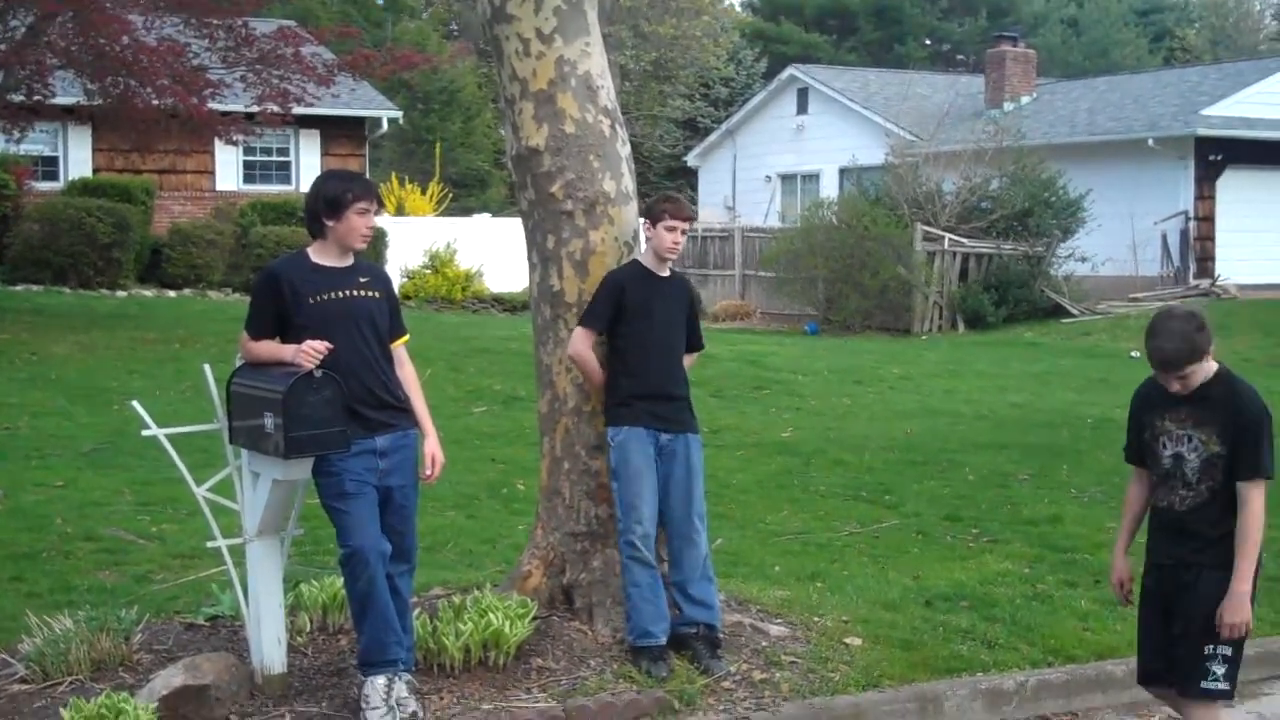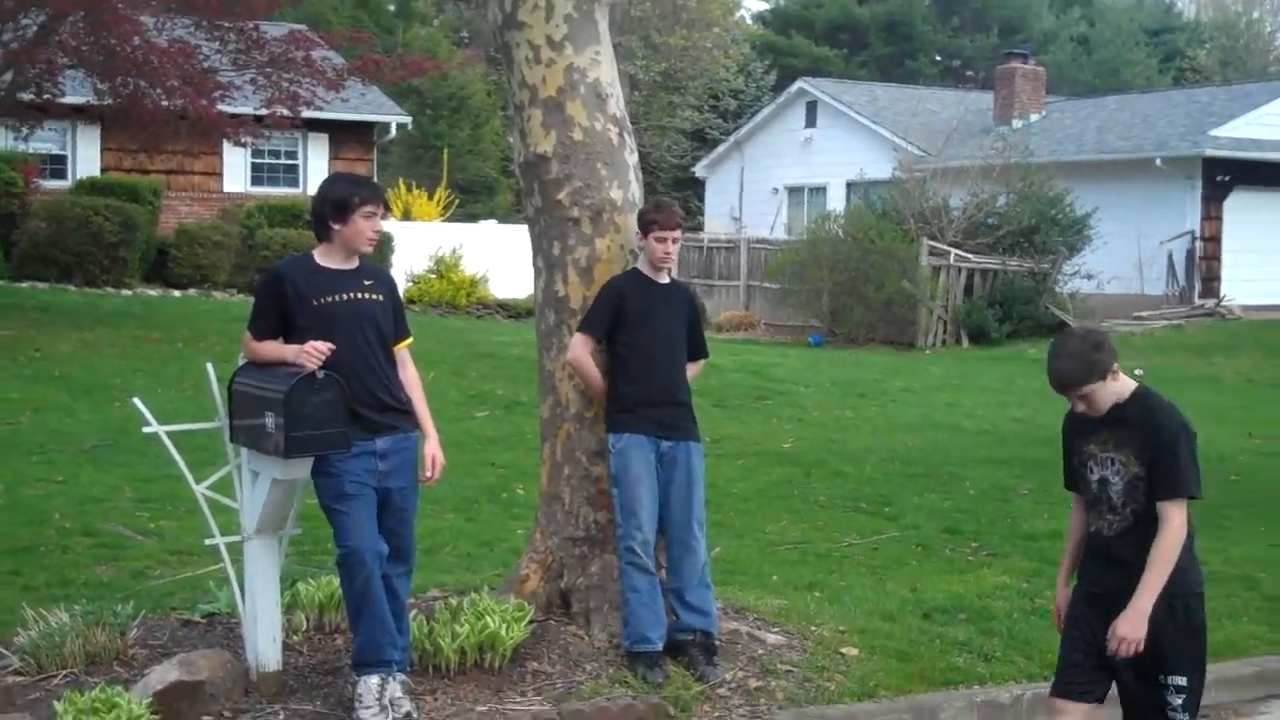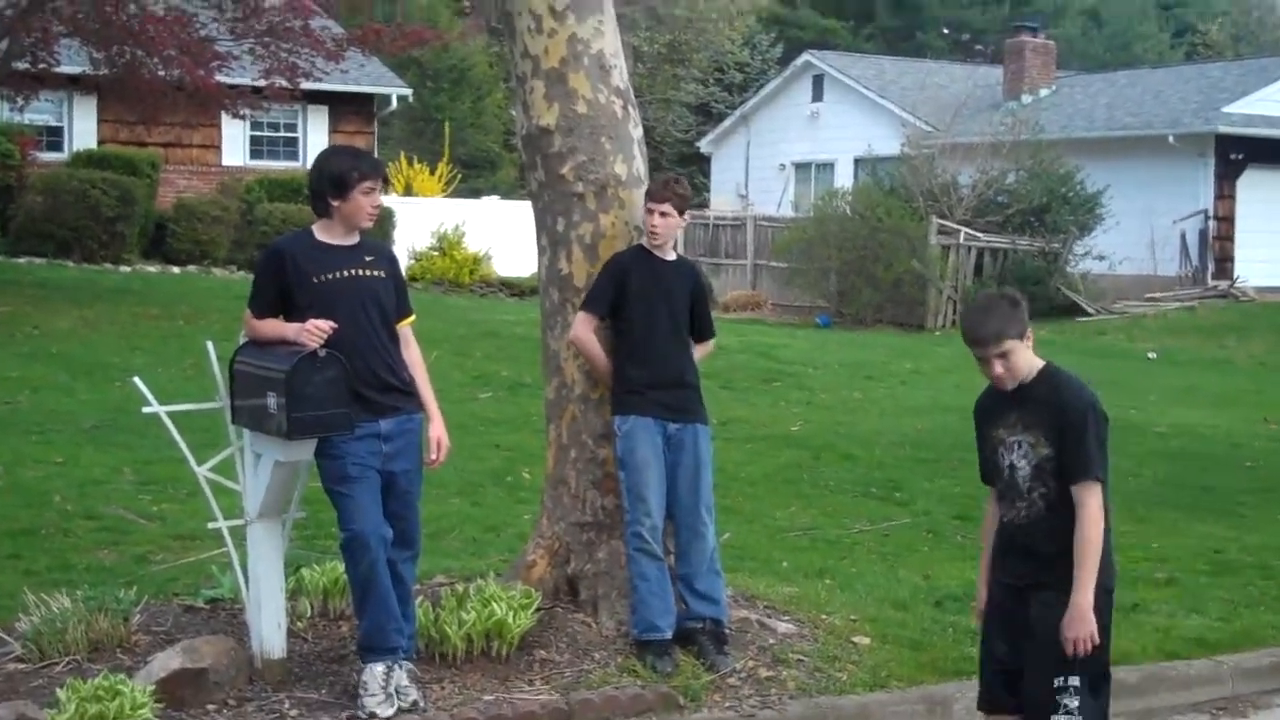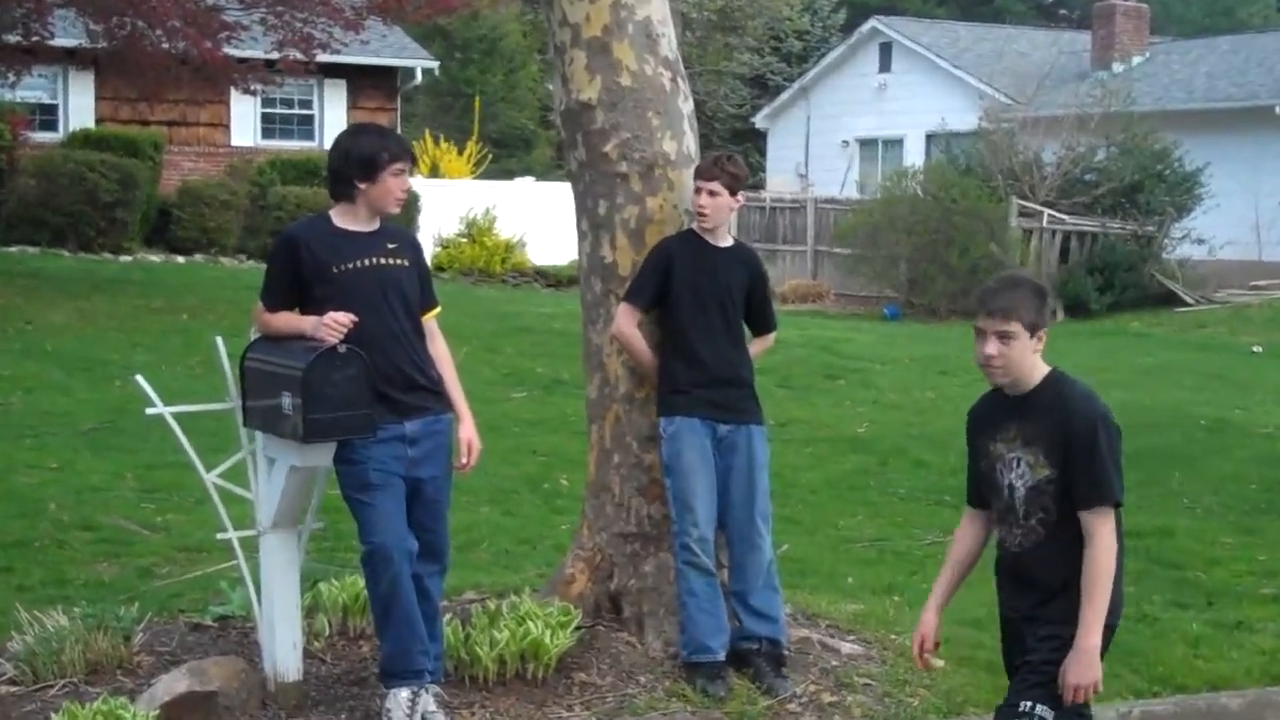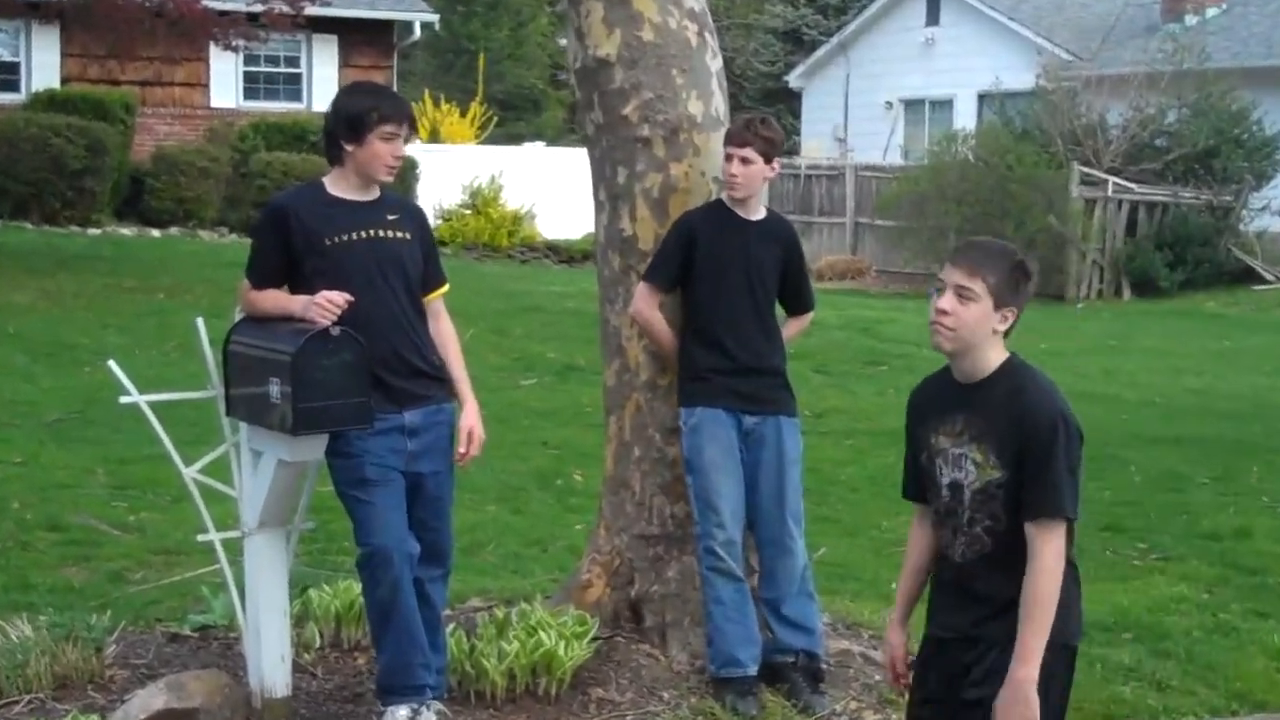
dt=0.3s
person 1, frame 1
left shoulder: (376, 279)
right shoulder: (283, 277)
right elbow: (251, 346)
left wrist: (428, 431)
right wrist: (292, 351)
left hip: (397, 438)
right hip: (340, 445)
left knee: (400, 558)
right knee: (365, 554)
left ankle: (396, 668)
right ankle: (384, 670)
person 1, frame 2
left shoulder: (381, 281)
right shoulder: (288, 278)
right elbow: (254, 346)
left wrist: (429, 434)
right wrist: (294, 351)
left hip: (398, 440)
right hip: (341, 446)
left knee: (396, 559)
right knee: (361, 554)
left ankle: (390, 669)
right ankle: (378, 671)
person 1, frame 3
left shoulder: (382, 257)
right shoulder: (287, 254)
right elbow: (254, 325)
left wrist: (433, 414)
right wrist: (295, 330)
left hip: (401, 421)
right hip: (344, 427)
left knee: (402, 544)
right knee: (366, 539)
left ankle: (396, 656)
right ankle: (383, 658)
person 1, frame 4
left shoulder: (405, 244)
right shoulder: (302, 242)
right elbow: (267, 318)
left wrist: (463, 414)
right wrist: (312, 323)
left hip: (429, 423)
right hip: (365, 430)
left knee: (429, 554)
right knee: (389, 551)
person 1, frame 5
left shoulder: (408, 217)
right shoulder: (292, 212)
left elbow: (435, 314)
right elbow: (253, 297)
left wrist: (467, 402)
right wrist: (303, 304)
left hip: (432, 412)
right hip: (361, 421)
left knee: (431, 556)
right knee: (388, 553)
person 2, frame 1
left shoulder: (683, 289)
right shoulder: (621, 281)
right elbow: (579, 347)
left wrist: (665, 384)
right wrist: (616, 391)
left hip: (680, 424)
right hip: (632, 425)
left knee: (690, 531)
right knee: (639, 533)
person 2, frame 2
left shoulder: (684, 298)
right shoulder: (620, 290)
right elbow: (577, 354)
left wrist: (669, 392)
right wrist: (615, 400)
left hip: (681, 431)
right hip: (632, 432)
left knee: (689, 538)
right knee: (638, 540)
person 2, frame 3
left shoulder: (690, 275)
right shoulder: (623, 266)
right elbow: (581, 332)
left wrist: (676, 373)
right wrist: (620, 380)
left hip: (688, 412)
right hip: (638, 413)
left knee: (697, 522)
right knee: (646, 525)
left ankle: (705, 621)
right ankle: (653, 631)
person 2, frame 4
left shoulder: (747, 261)
right shoulder: (671, 252)
left elbow: (765, 334)
right elbow: (624, 325)
left wrist: (730, 368)
right wrist: (665, 375)
left hip: (742, 413)
right hip: (685, 414)
left knee: (752, 533)
right knee: (696, 536)
left ankle: (761, 642)
right ankle: (704, 652)
person 2, frame 5
left shoulder: (781, 235)
right shoulder: (695, 226)
left elbow: (801, 313)
right elbow: (643, 305)
left wrist: (761, 352)
right wrist: (690, 359)
left hip: (772, 403)
right hip: (709, 403)
left knee: (784, 535)
right knee: (721, 538)
left ankle: (797, 654)
right ankle: (734, 666)
person 3, frame 1
left shoulder: (1244, 406)
right shoulder: (1147, 397)
left elbow: (1252, 502)
left wrist: (1239, 591)
right wrist: (1122, 552)
left hip: (1218, 567)
right hip: (1163, 561)
right knee: (1159, 682)
person 3, frame 2
left shoulder: (1164, 424)
right shoulder: (1077, 422)
left elbow: (1174, 524)
left wrist: (1140, 610)
right wrist: (1064, 580)
left hip: (1162, 592)
right hip: (1096, 588)
person 3, frame 3
left shoulder: (1072, 402)
right shoulder: (988, 406)
left elbow: (1090, 506)
left wrist: (1081, 602)
right wrist: (984, 580)
left hip: (1065, 585)
right hip: (1011, 583)
person 3, frame 4
left shoulder: (1081, 415)
right shoulder: (985, 415)
left elbow: (1101, 534)
right elbow: (978, 517)
left wrist: (1087, 645)
right wrist: (934, 605)
left hip: (1068, 613)
right hip: (1020, 608)
person 3, frame 5
left shoulder: (1038, 410)
right shoulder: (928, 399)
left elbow: (1047, 551)
left wrist: (1022, 679)
right wrist: (898, 621)
left hip: (1022, 635)
right hip: (950, 626)
